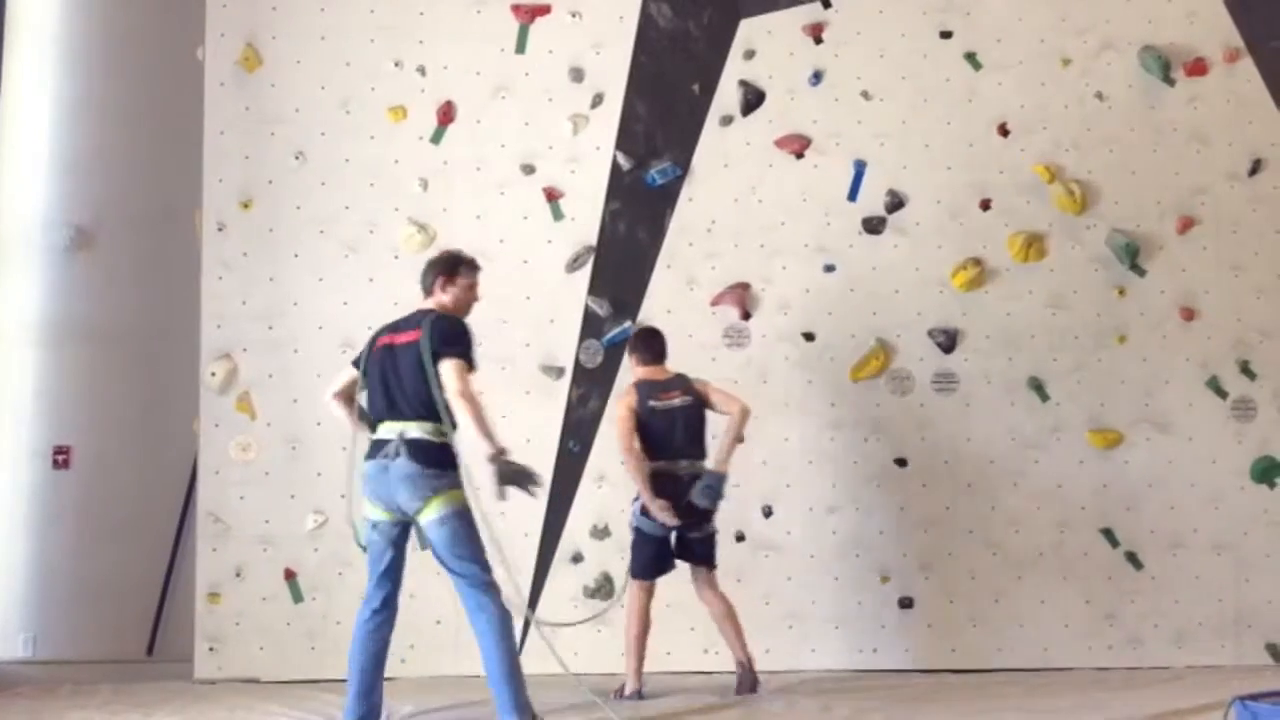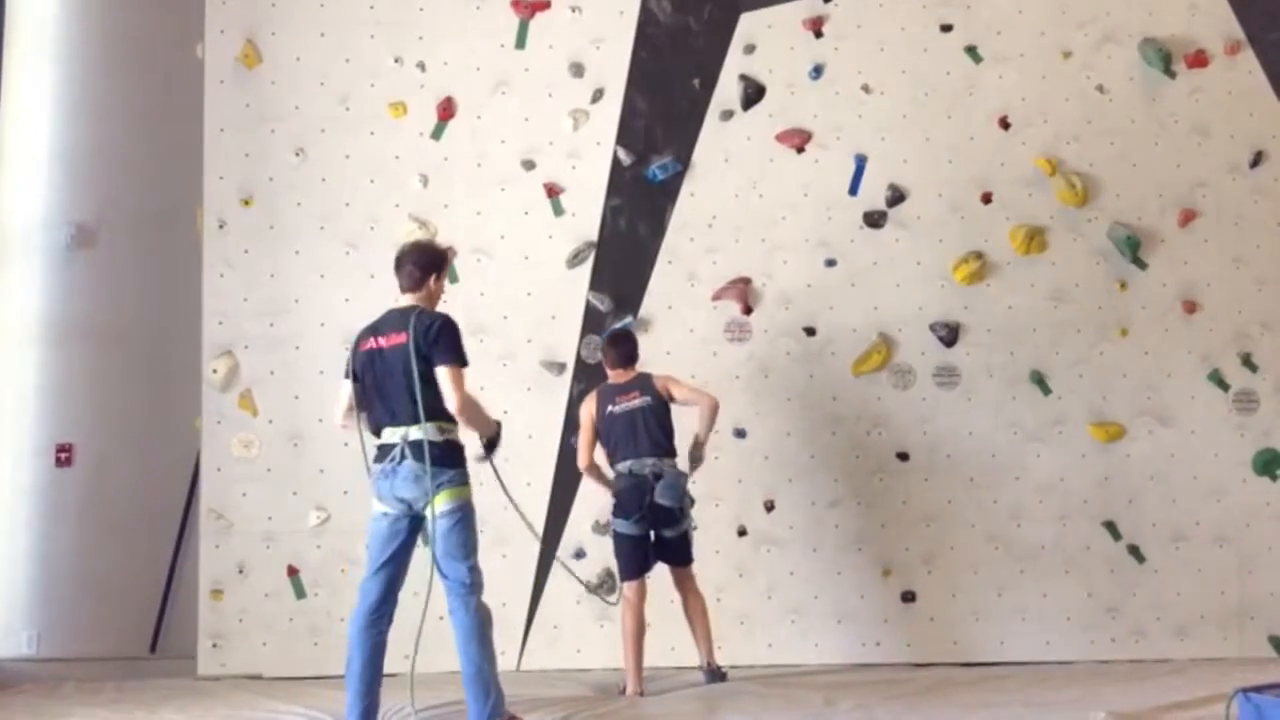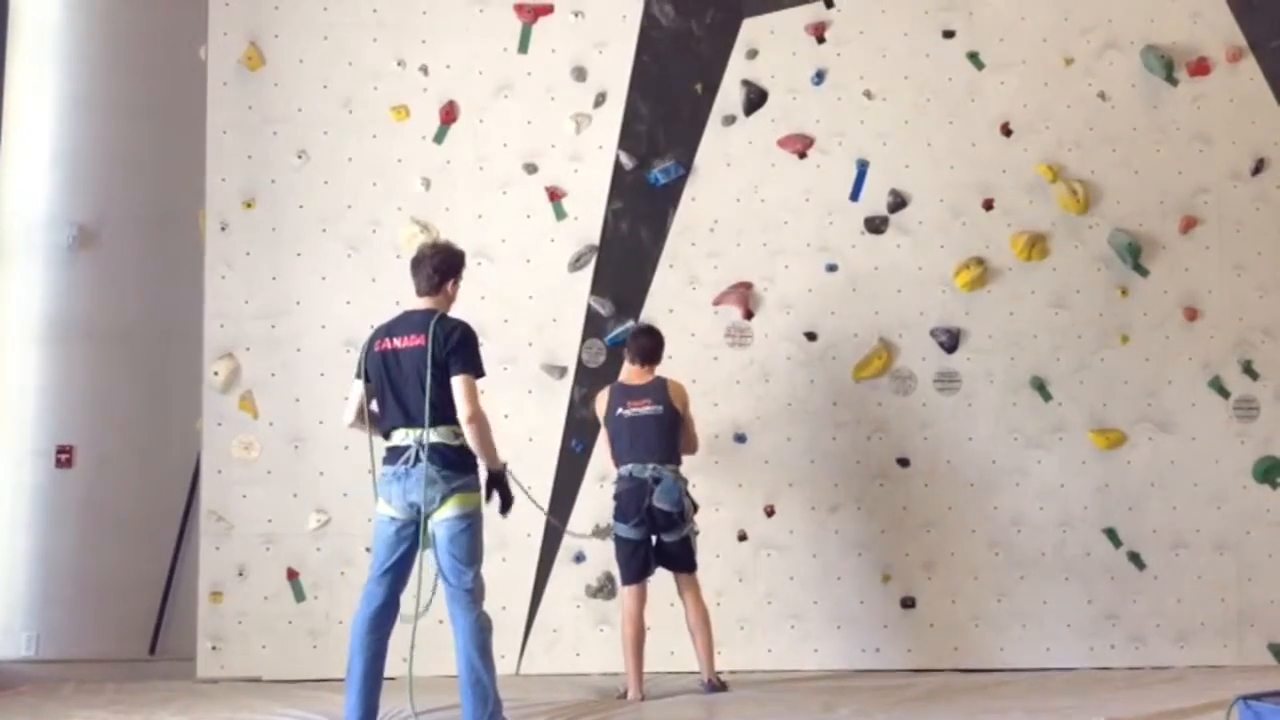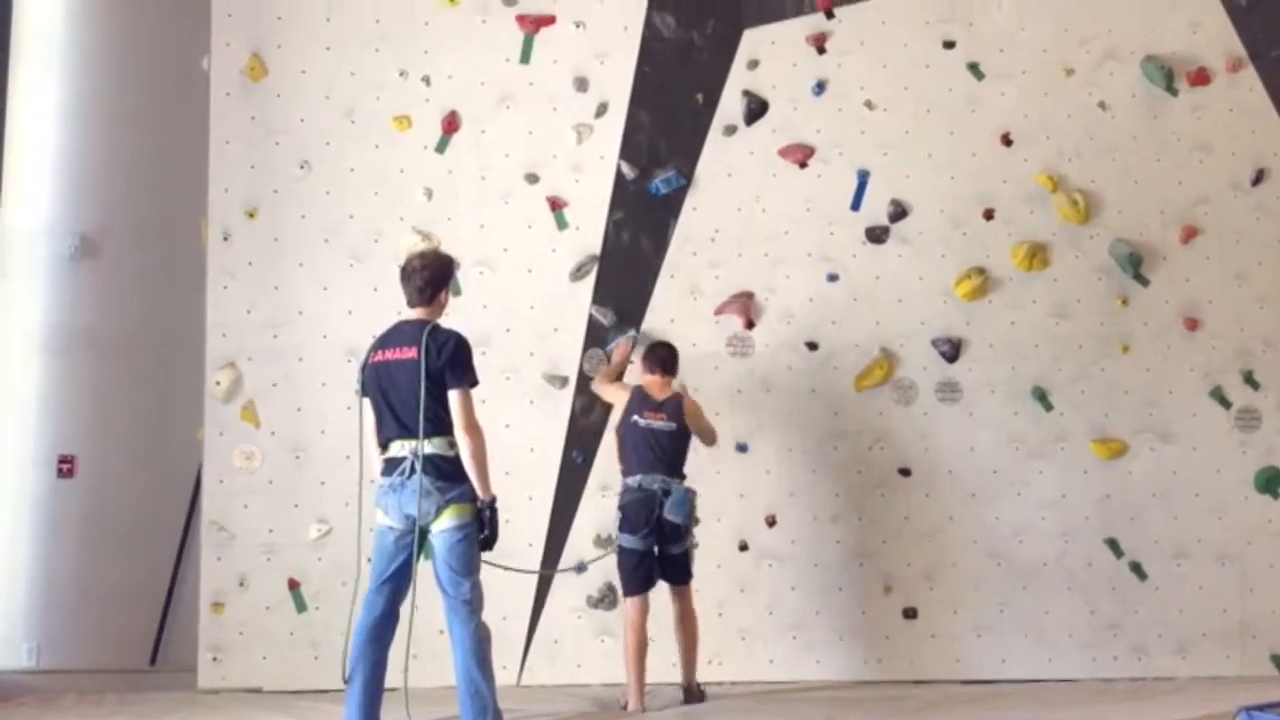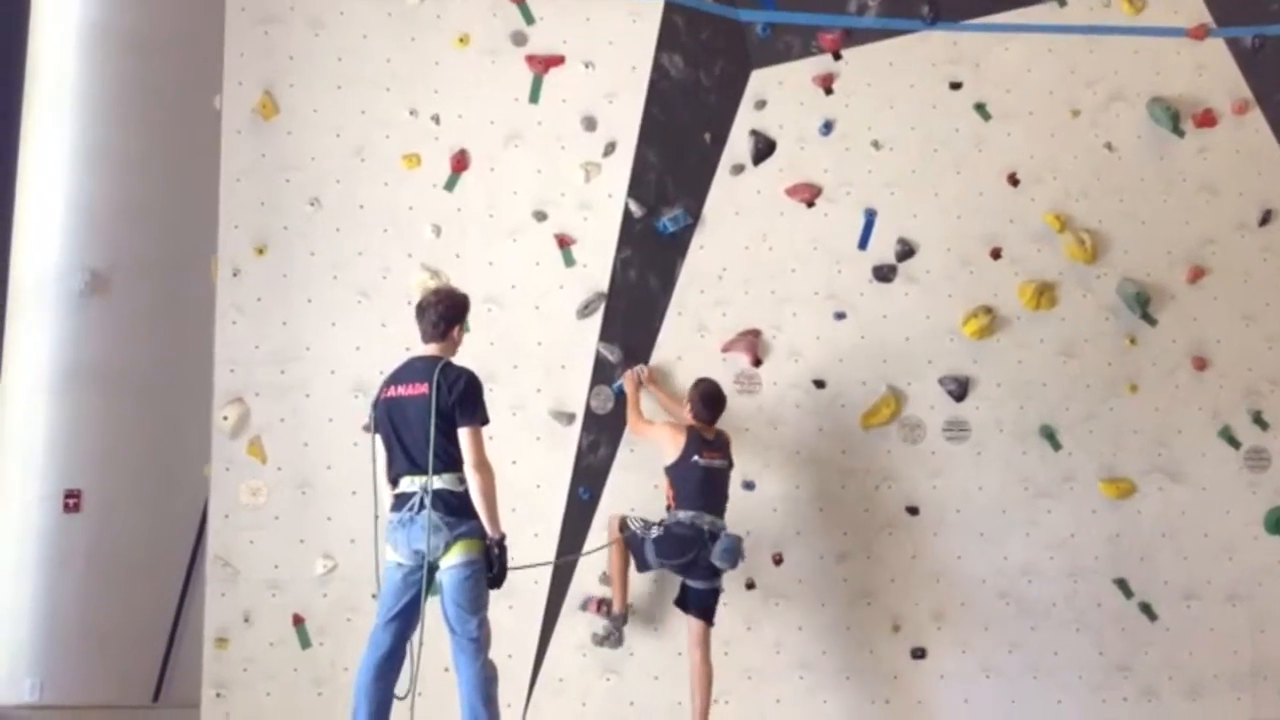
dt=1s
person 1, frame 1
left shoulder: (383, 335)
right shoulder: (448, 328)
left elbow: (336, 395)
right elbow: (458, 390)
right wrist: (494, 449)
left hip: (378, 470)
right hip: (427, 469)
left knee: (378, 599)
right knee: (479, 589)
person 1, frame 2
left shoulder: (367, 336)
right shoulder: (437, 325)
left elbow: (344, 415)
right elbow: (456, 402)
right wrist: (490, 427)
left hip: (387, 471)
right hip: (437, 468)
left knee: (375, 594)
right knee: (463, 590)
person 1, frame 3
left shoulder: (380, 338)
right shoulder: (454, 333)
left elbow: (354, 416)
right elbow: (468, 414)
right wrist: (495, 467)
left hip: (395, 474)
right hip: (447, 474)
left knee: (377, 596)
right knee: (464, 599)
person 1, frame 4
left shoulder: (377, 350)
right shoulder: (448, 344)
left elbow: (373, 433)
right elbow: (465, 429)
right wrist: (487, 497)
left hip: (393, 487)
right hip: (443, 485)
left knee: (378, 606)
right knee: (462, 608)
person 1, frame 5
left shoulder: (389, 385)
right shoulder: (459, 380)
right elbow: (474, 465)
right wrist: (495, 536)
left hip: (403, 520)
right hip: (452, 520)
left knee: (386, 640)
right knee: (469, 643)
person 2, frame 1
left shoulder: (631, 395)
right shoulder: (694, 386)
left elbow: (626, 446)
right elbow: (739, 410)
left wrist: (648, 498)
right wrist: (720, 464)
left hip: (660, 495)
right hip: (698, 492)
left knee: (640, 592)
right knee: (707, 586)
left ankle: (632, 685)
right ankle: (743, 662)
person 2, frame 2
left shoulder: (593, 401)
right shoulder: (658, 383)
left elbow: (585, 462)
right elbow: (708, 402)
right wrist: (698, 446)
left hip: (629, 492)
right hip: (668, 487)
left knee: (632, 592)
right knee: (685, 580)
left ankle: (633, 683)
right ankle: (710, 664)
person 2, frame 3
left shoulder: (605, 397)
right shoulder: (674, 391)
left elbow: (613, 455)
right elbow: (691, 446)
left hip: (630, 496)
right hip: (670, 494)
left knee: (632, 597)
right knee: (689, 586)
left ankle: (634, 688)
right ankle: (709, 676)
person 2, frame 4
left shoulder: (625, 396)
right shoulder: (687, 406)
left elbow: (598, 382)
right elbow: (710, 439)
left wrist: (618, 359)
left hip: (637, 506)
right hip: (675, 507)
left knee: (635, 609)
right knee: (682, 597)
left ankle: (635, 702)
right ankle: (690, 684)
person 2, frame 5
left shoulder: (673, 435)
right shoulder: (723, 441)
left elbow: (635, 422)
right elbow: (692, 422)
left wrist: (632, 390)
right wrist: (653, 387)
left hip: (678, 538)
right hip: (712, 547)
left knee: (617, 525)
right knee: (699, 642)
left ankle: (617, 613)
